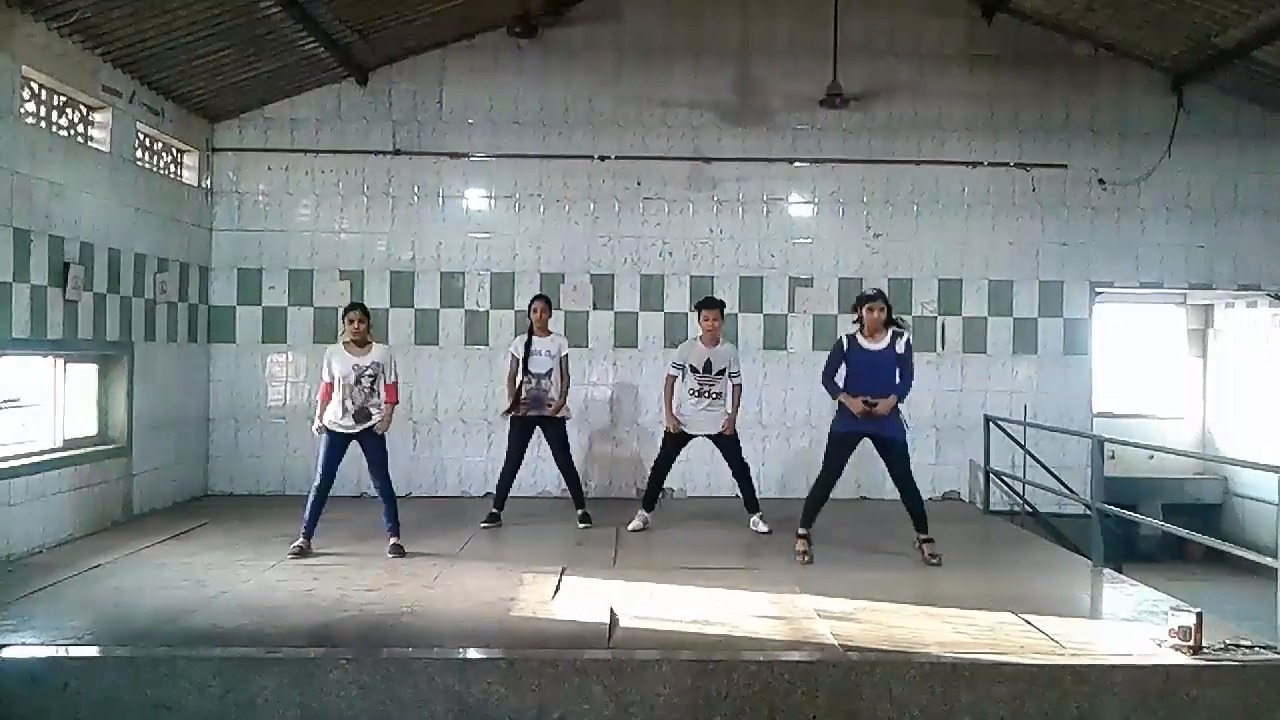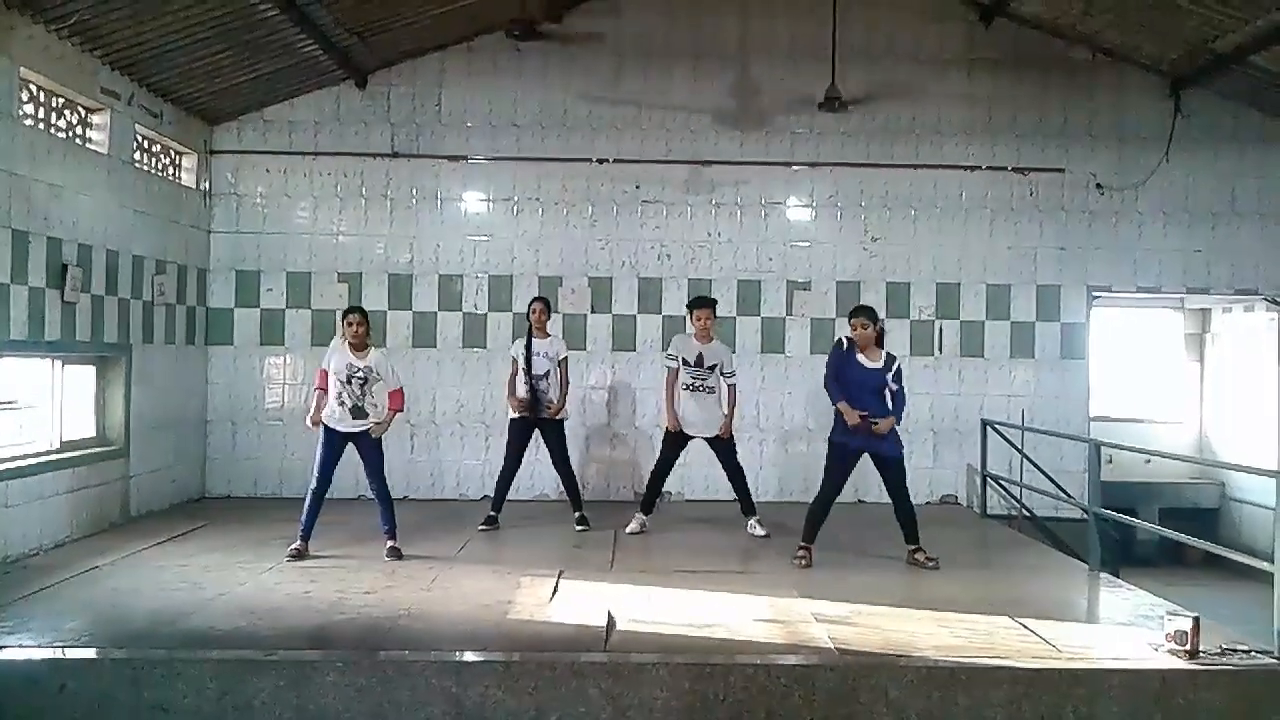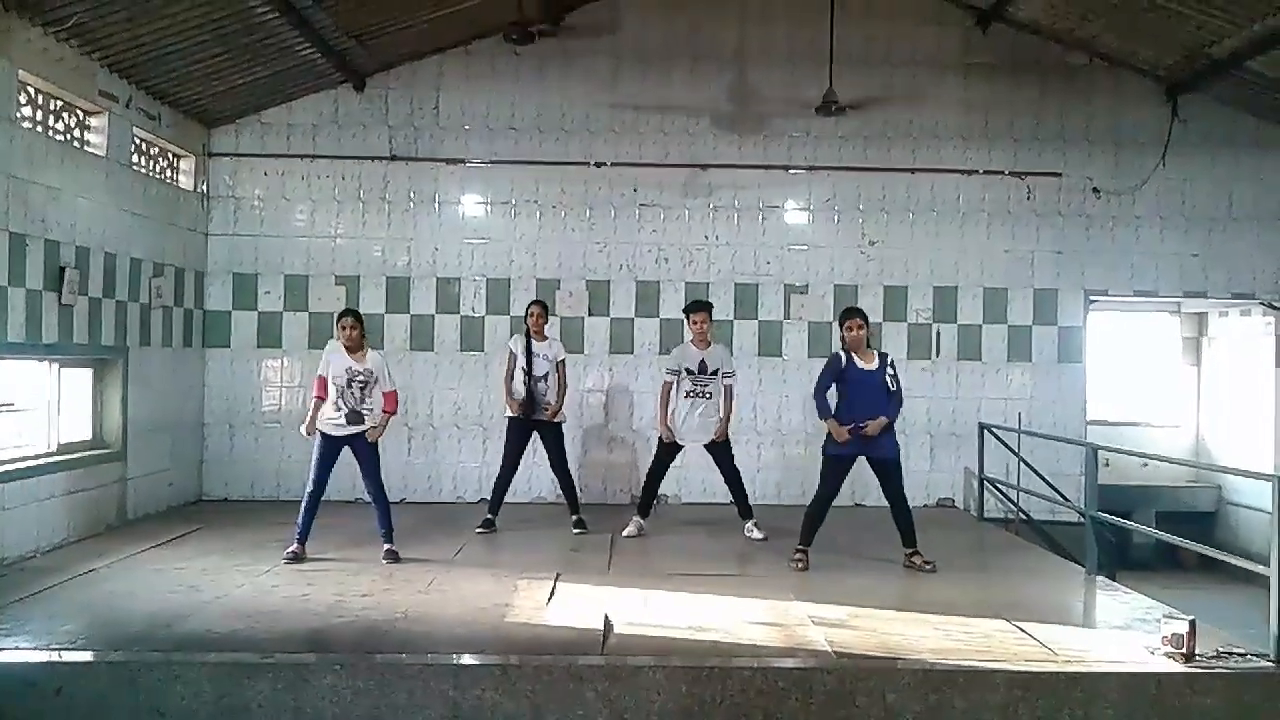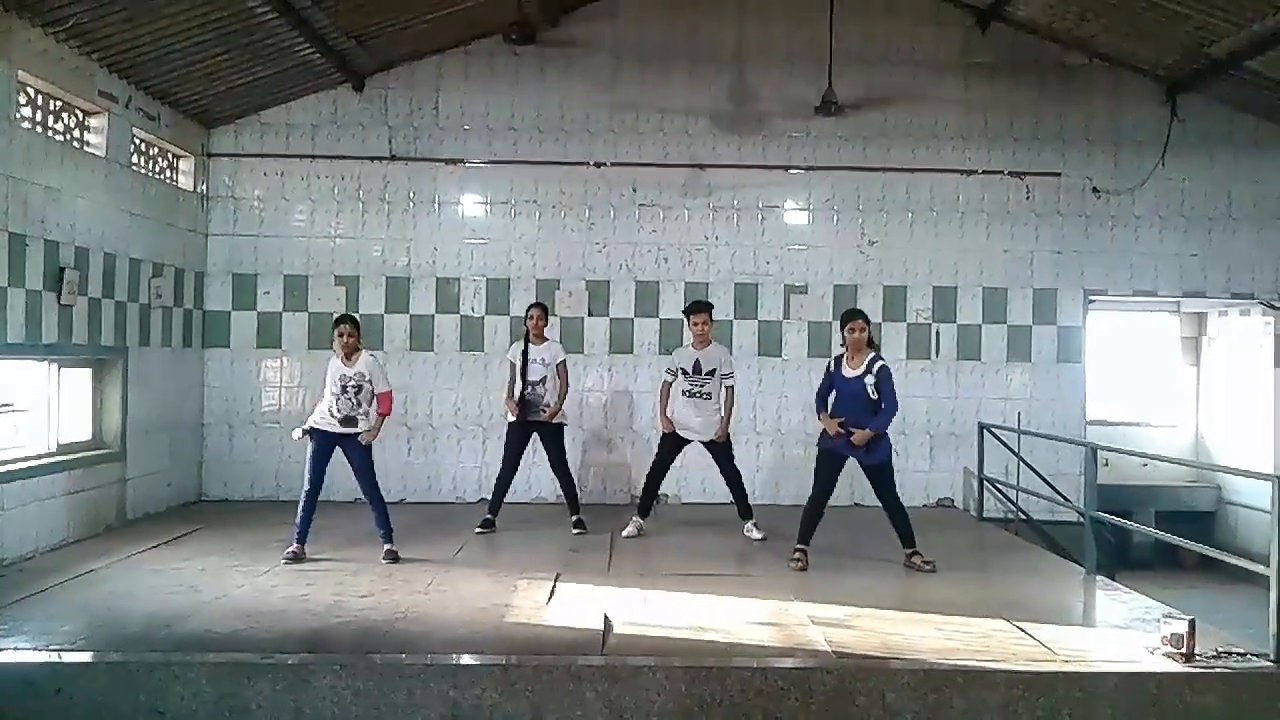
dt=0.5s
person 1, frame 1
left shoulder: (900, 339)
right shoulder: (847, 342)
left elbow: (907, 378)
right elbow: (827, 377)
left wrist: (892, 400)
right wrist: (847, 400)
left hip: (887, 420)
right hip: (849, 419)
left knee: (905, 480)
right knee: (827, 476)
left ankle: (924, 538)
right ankle: (803, 533)
person 1, frame 2
left shoulder: (891, 362)
right shoulder: (842, 348)
left elbow: (899, 397)
right elbow: (830, 382)
left wrist: (892, 420)
right wrist: (845, 410)
left hip: (883, 435)
right hip: (847, 434)
left knee: (900, 493)
right knee: (828, 491)
left ankle: (914, 549)
right ankle: (805, 546)
person 1, frame 3
left shoulder: (885, 361)
right shoulder: (840, 359)
left elbow: (897, 399)
right elbow: (819, 392)
left wrist: (883, 421)
right wrist: (832, 426)
left hip: (881, 438)
right hip: (844, 438)
left knee: (897, 496)
right knee: (825, 495)
left ankle: (911, 553)
right ankle: (802, 549)
person 1, frame 4
left shoulder: (878, 365)
right shoulder: (836, 363)
left elbow: (890, 405)
right elbow: (822, 395)
left wrist: (869, 432)
right wrist: (825, 419)
left hip: (871, 441)
right hip: (834, 437)
left knee: (889, 498)
right knee: (819, 494)
left ankle: (911, 552)
right ankle: (800, 549)
person 2, frame 1
left shoulder: (382, 352)
right shoulder: (333, 353)
left elbow: (390, 389)
right elbow: (326, 388)
left wrist: (387, 417)
right wrist: (318, 418)
left hip: (370, 427)
right hip: (336, 427)
left knee: (382, 482)
right knee: (322, 482)
left ankle: (394, 537)
right ankle: (305, 538)
person 2, frame 2
left shoulder: (379, 357)
right shoulder: (336, 346)
left elbow: (396, 394)
right elbow: (323, 376)
left wrist: (385, 423)
right wrist: (315, 410)
left hip: (366, 429)
right hip: (333, 426)
left knee: (378, 484)
right knee: (318, 484)
left ankle: (391, 540)
right ankle: (302, 541)
person 2, frame 3
left shoulder: (376, 359)
right shoulder: (332, 349)
left elbow: (390, 397)
right elbow: (320, 386)
left wrist: (380, 427)
right wrist: (311, 418)
left hip: (363, 432)
right hip: (330, 430)
left knee: (375, 488)
right knee: (314, 487)
left ankle: (388, 543)
right ankle: (299, 544)
person 2, frame 4
left shoulder: (370, 362)
right shoulder: (333, 362)
left elbow: (385, 397)
left wrist: (374, 428)
right wrist: (305, 424)
left hip: (355, 434)
right hip: (322, 430)
left knee: (370, 488)
right knee: (311, 487)
left ankle: (388, 543)
right ankle: (298, 544)
person 3, frame 1
left shoulder: (730, 351)
right shoulder: (686, 348)
left elbow: (737, 385)
right elbow: (670, 380)
left wrist: (733, 417)
right wrist: (668, 415)
left hip: (719, 421)
right hip: (684, 420)
left knee: (739, 466)
right knee: (662, 464)
left ankle: (755, 515)
right ankle: (644, 513)
person 3, frame 2
left shoulder: (722, 351)
right shoulder: (679, 342)
left elbow: (731, 387)
right elbow: (671, 379)
left wrist: (729, 420)
right wrist: (670, 414)
left hip: (715, 423)
right hip: (682, 421)
left knee: (734, 469)
right knee: (662, 467)
left ankle: (752, 518)
right ankle: (642, 515)
person 3, frame 3
left shoulder: (722, 353)
right shoulder: (679, 353)
left elbow: (728, 389)
right elbow: (666, 388)
left wrist: (725, 423)
right wrist: (662, 423)
left hip: (712, 427)
right hip: (678, 426)
left knee: (731, 473)
right knee: (656, 471)
left ankle: (749, 521)
right ankle: (639, 518)
person 3, frame 4
left shoulder: (721, 353)
right shoulder: (679, 354)
left elbow: (729, 390)
right elbow: (666, 385)
left wrist: (725, 424)
right wrist: (663, 416)
left hip: (712, 427)
right hip: (678, 425)
left knee: (731, 472)
right knee: (657, 470)
left ankle: (749, 521)
right ankle: (639, 519)
person 4, frame 1
left shoulder: (559, 341)
right shoulder: (520, 342)
left elbow: (565, 375)
right elbow: (512, 375)
left wrist: (561, 400)
right wrist: (512, 400)
left hip: (552, 411)
right hip: (523, 411)
left knee: (564, 461)
right knee: (512, 462)
left ankle: (581, 510)
right ankle: (496, 511)
person 4, frame 2
left shoulder: (557, 344)
right shoulder: (520, 344)
left elbow: (564, 379)
right elbow: (513, 375)
left wrist: (561, 404)
right wrist: (511, 398)
left hip: (550, 413)
right hip: (522, 412)
left knee: (562, 463)
right knee: (510, 463)
left ankle: (578, 512)
right ankle: (493, 513)
person 4, frame 3
left shoulder: (556, 347)
right shoulder: (517, 341)
left elbow: (562, 380)
right elbow: (508, 374)
left wrist: (558, 405)
right wrist: (509, 399)
left hip: (549, 415)
right hip: (520, 413)
left knee: (560, 466)
right knee: (508, 465)
left ankle: (576, 515)
right ankle: (490, 516)
person 4, frame 4
left shoulder: (555, 348)
right shoulder: (517, 348)
left elbow: (564, 382)
right elbow: (512, 380)
left wrist: (557, 407)
right wrist: (508, 401)
left hip: (549, 417)
right hip: (520, 416)
left knee: (560, 466)
right knee: (508, 466)
left ankle: (575, 515)
right ankle: (490, 516)
